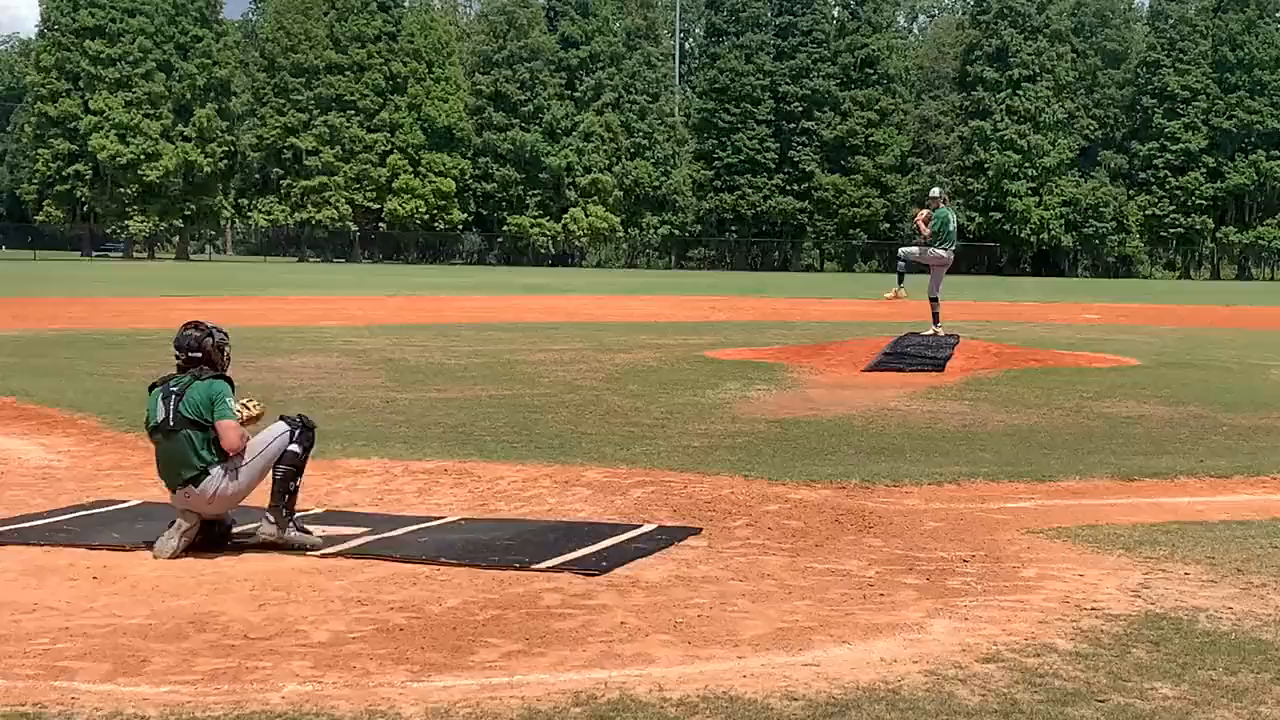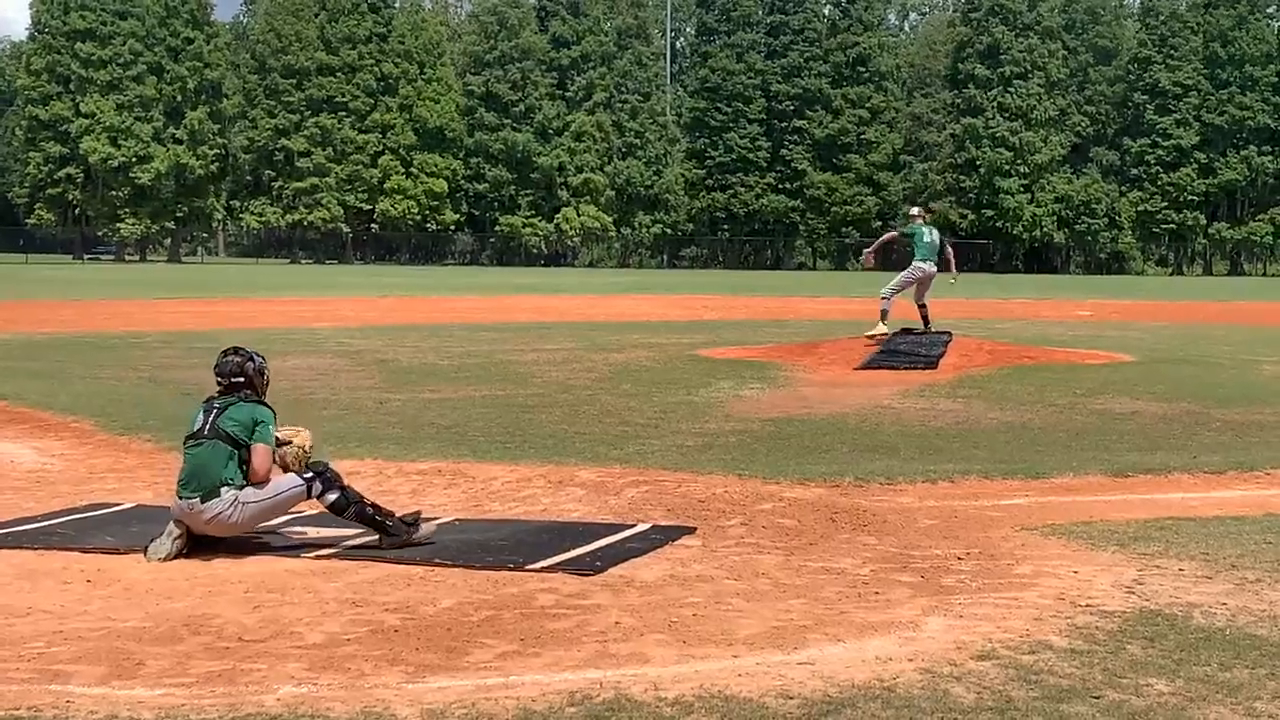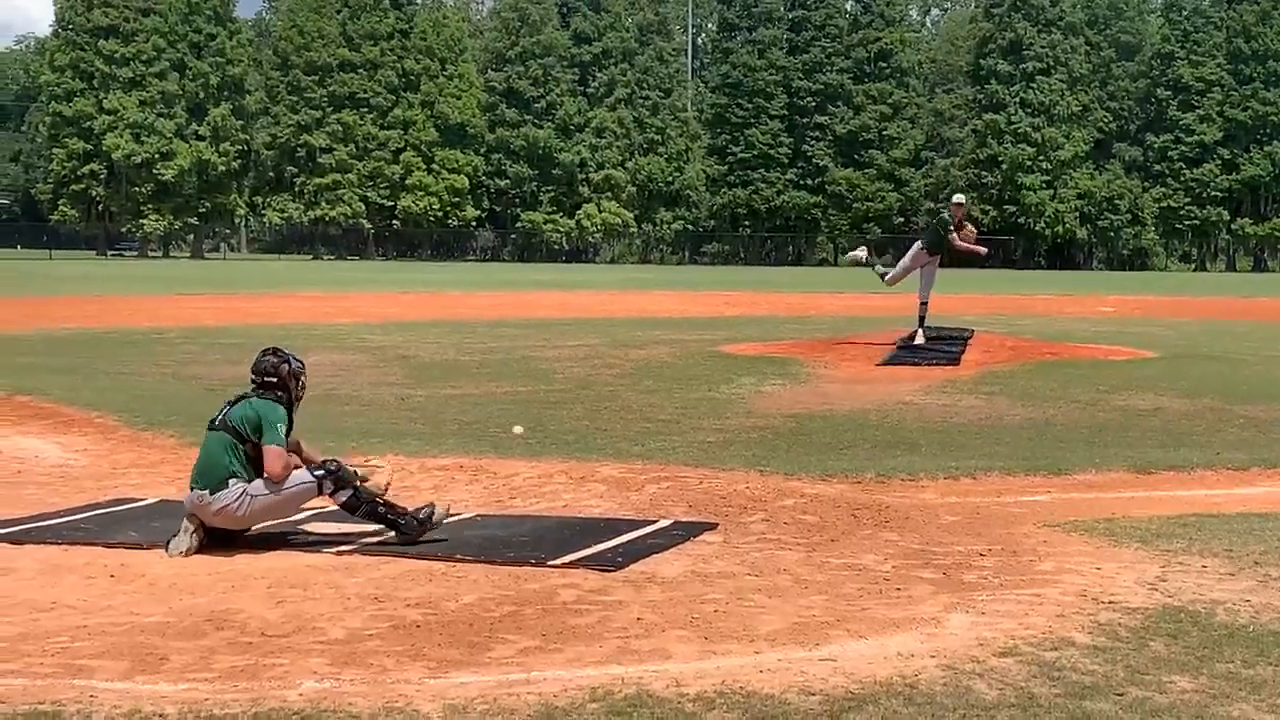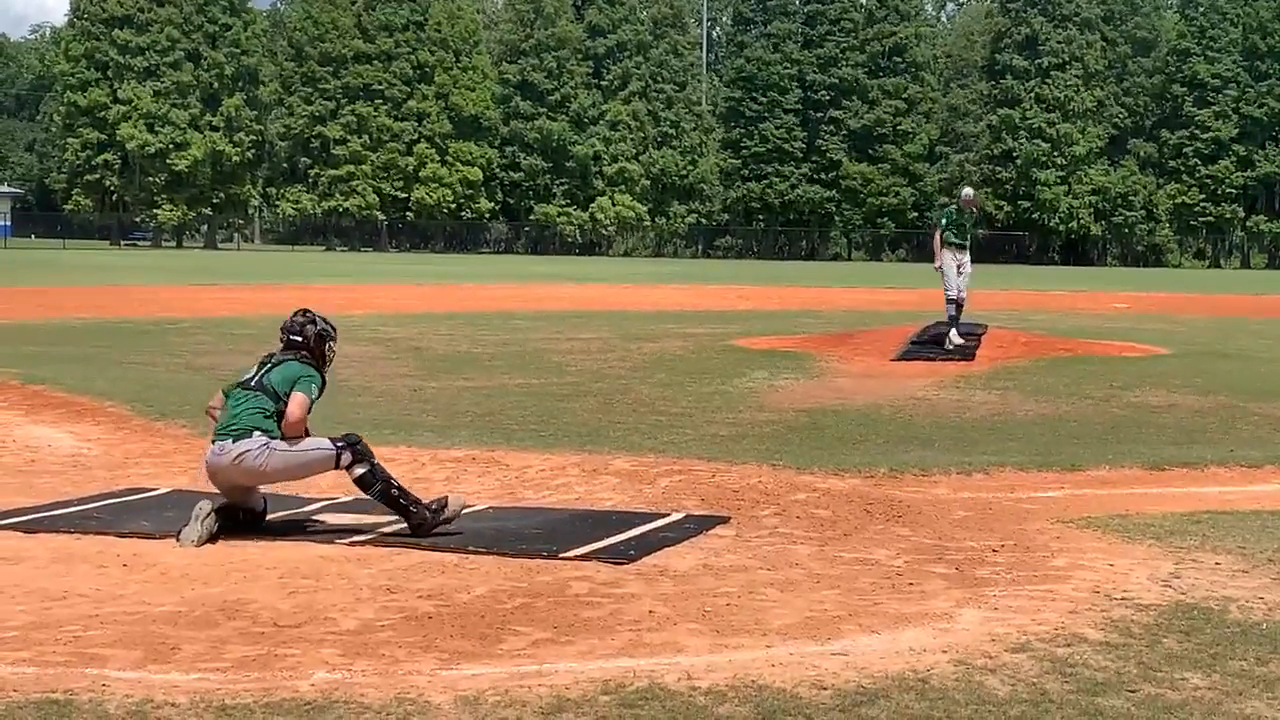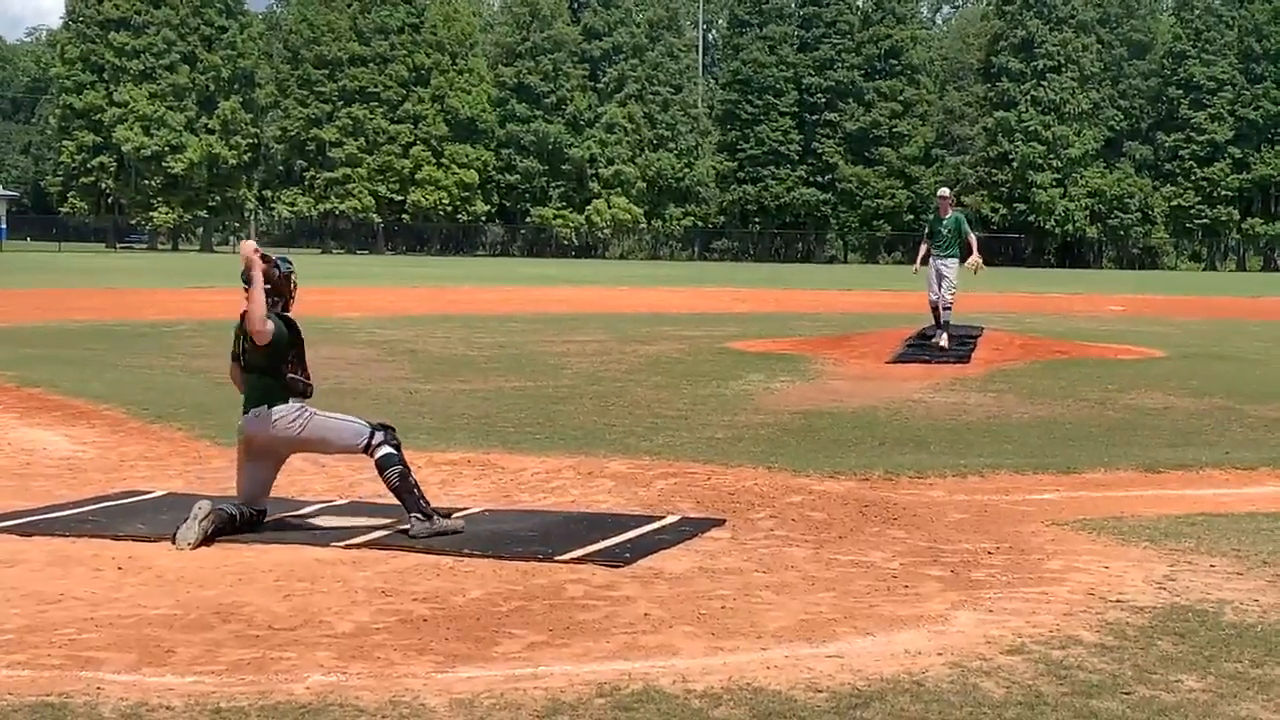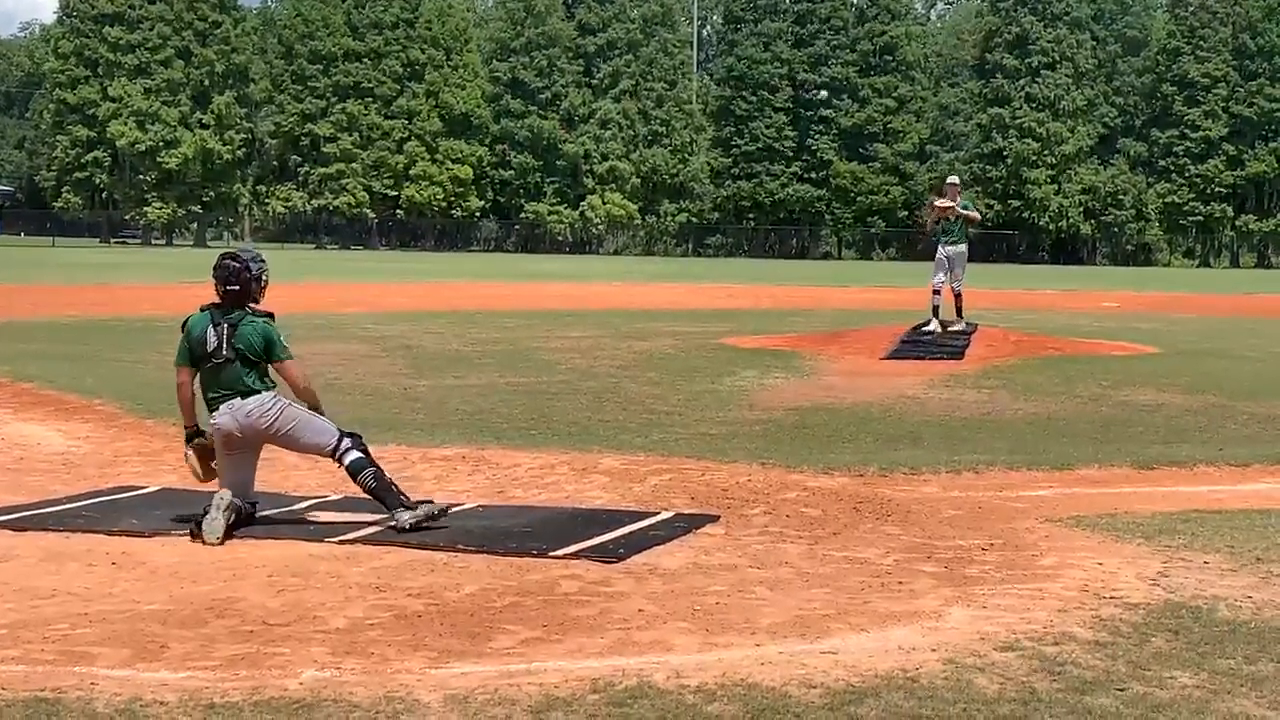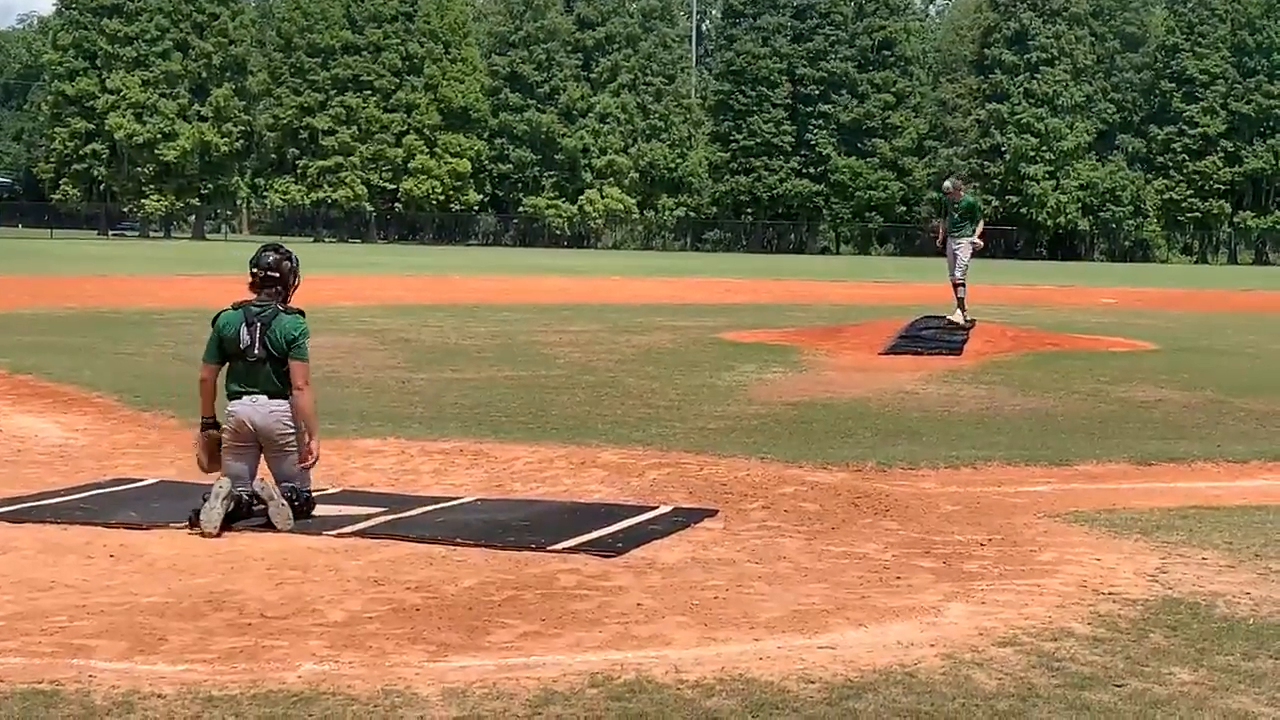
dt=0.7s
person 1, frame 1
left shoulder: (159, 391)
right shoulder: (214, 385)
right elbow: (235, 445)
right wrist: (243, 432)
left hip: (183, 496)
right hip: (216, 488)
left knee: (217, 528)
right knee: (298, 427)
left ankle: (185, 528)
right ankle: (279, 522)
person 1, frame 2
left shoulder: (205, 409)
right shoulder: (258, 411)
right elbow: (260, 473)
left hip: (185, 509)
right hip: (222, 509)
right knee: (318, 477)
left ankle: (183, 532)
right ankle: (392, 529)
person 1, frame 3
left shoulder: (243, 403)
right shoulder: (270, 409)
left elbow: (296, 450)
right elbow: (274, 468)
right wrist: (295, 462)
left hip: (203, 501)
right hip: (231, 499)
right knee: (332, 475)
left ankle: (202, 527)
right ankle: (406, 523)
person 1, frame 4
left shoulder: (263, 367)
right shoulder: (308, 372)
left elbow: (213, 407)
right elbow: (294, 418)
right wrist: (302, 441)
left hip: (215, 458)
right hip: (251, 452)
left knee: (253, 512)
right knee: (351, 449)
left ankle: (214, 518)
right ankle: (420, 515)
person 1, frame 5
left shoulder: (242, 329)
right shoulder: (275, 324)
left elbow: (237, 376)
right elbow: (259, 331)
right wrist: (256, 269)
left hip: (252, 426)
right hip: (290, 417)
left knee: (250, 511)
right knee: (381, 438)
left ankle: (212, 519)
right ankle: (421, 516)
person 1, frame 6
left shoulder: (195, 323)
right shoulder: (261, 327)
left elbow: (183, 383)
right elbow: (298, 383)
left wrist: (192, 429)
right wrist: (317, 408)
left hip: (223, 421)
right hip: (264, 407)
left knee: (243, 506)
right knee: (346, 445)
left ankle: (224, 507)
right ankle: (402, 509)
person 1, frame 7
left shoulder: (227, 319)
right shoulder: (294, 324)
left elbow: (207, 377)
right elbow: (300, 386)
left wrist: (208, 421)
right wrist: (312, 436)
left hip: (238, 411)
right hip: (279, 412)
left knee: (240, 497)
right knee: (300, 499)
left ankle: (224, 498)
right ankle: (279, 494)
